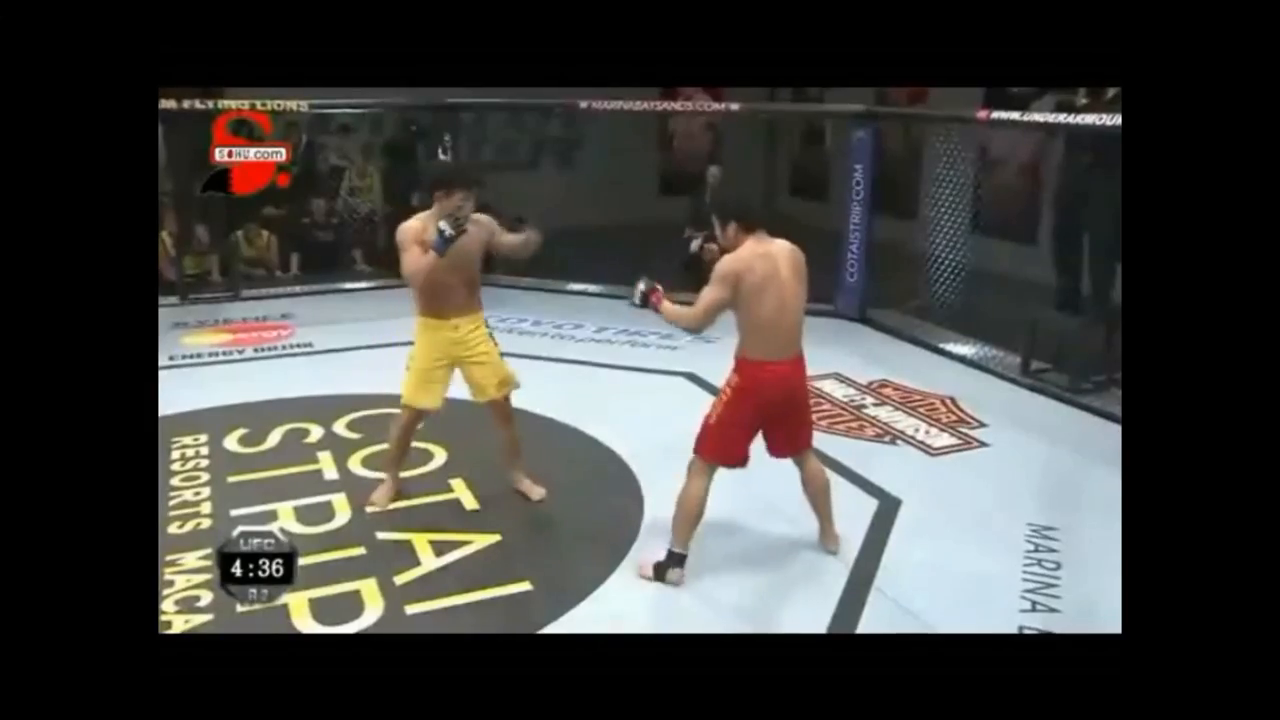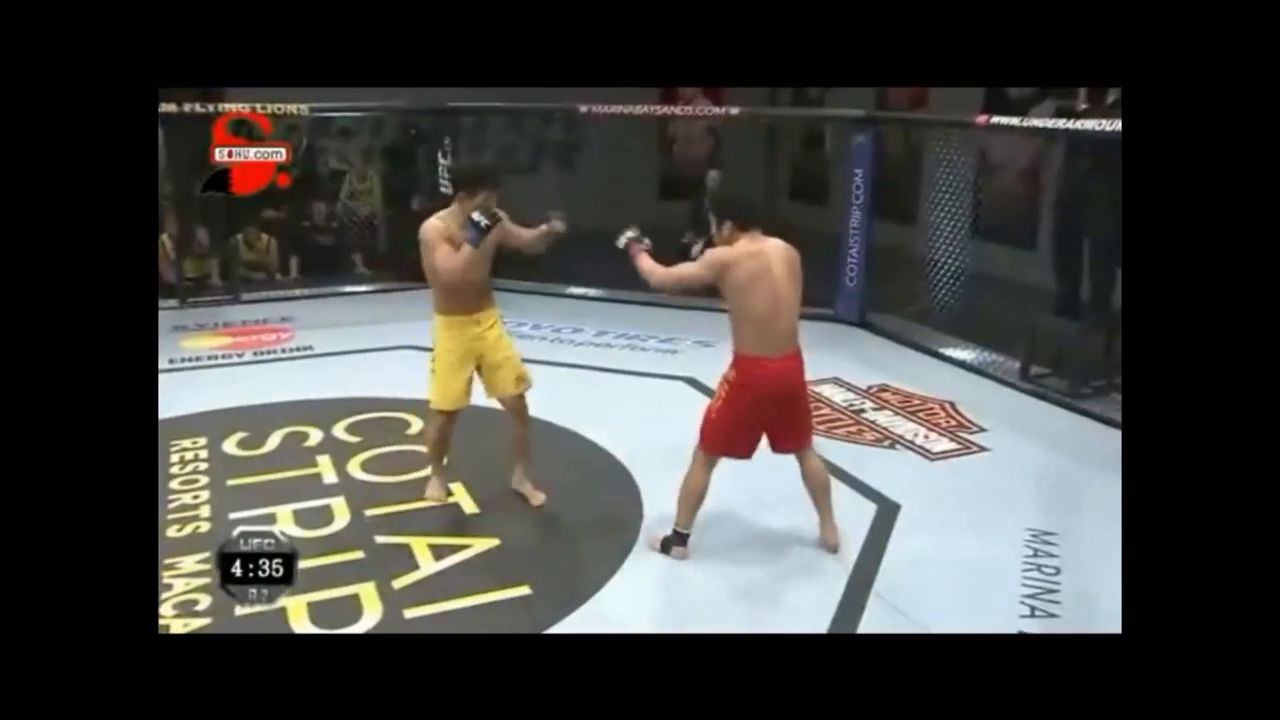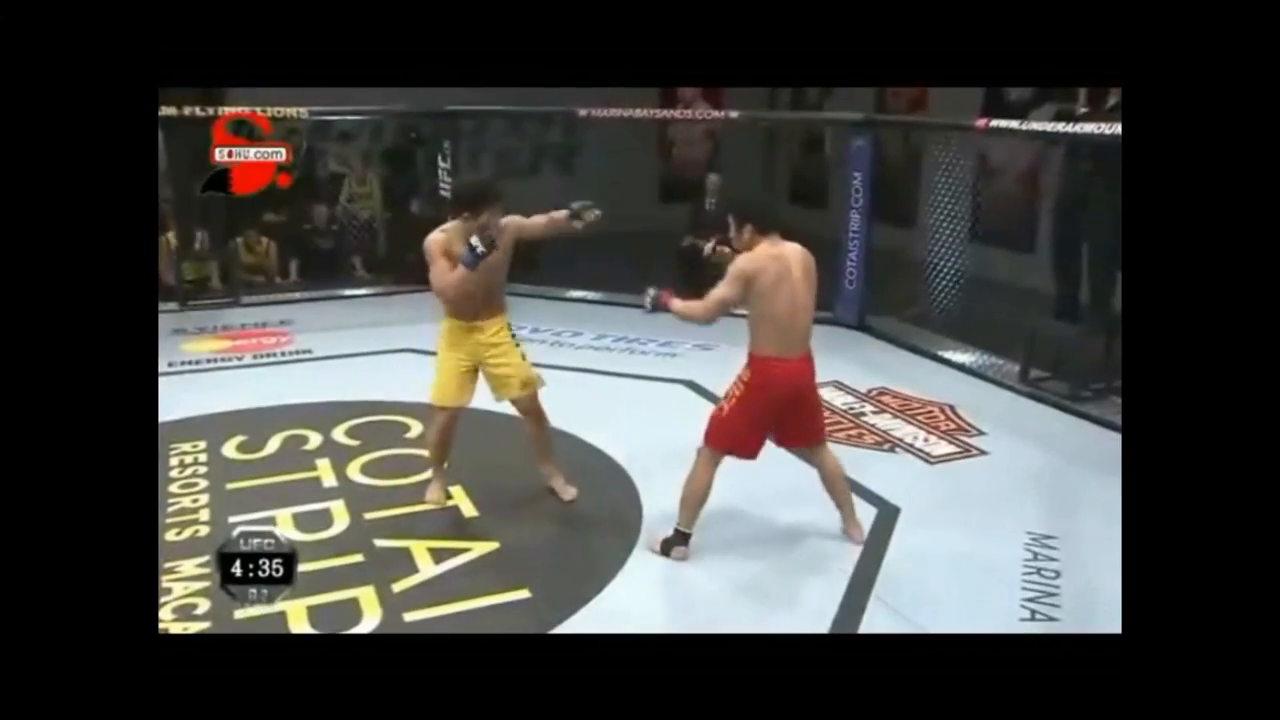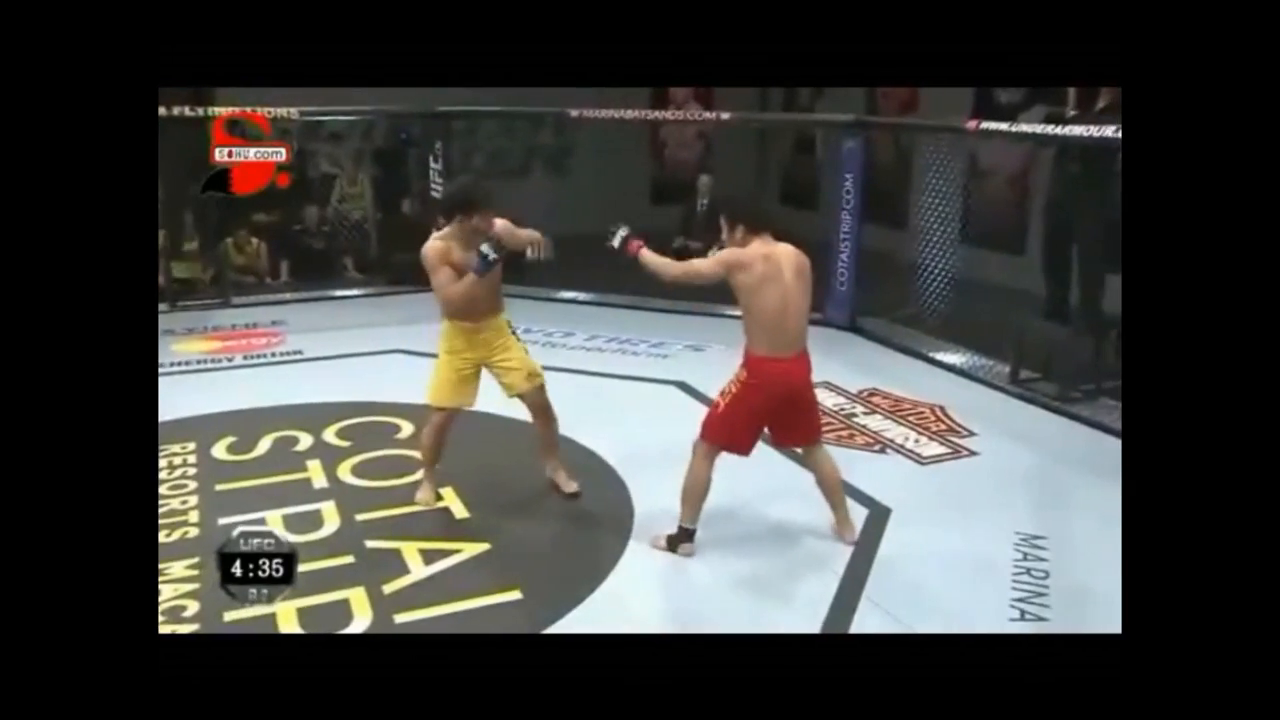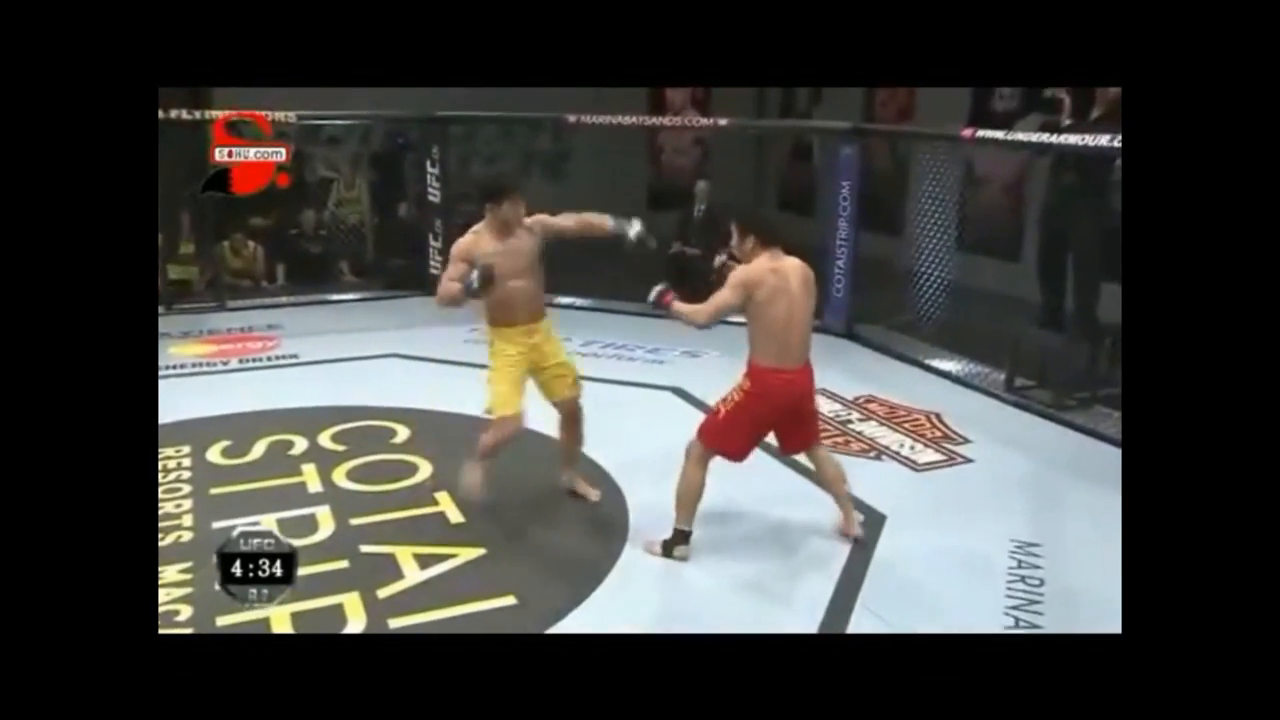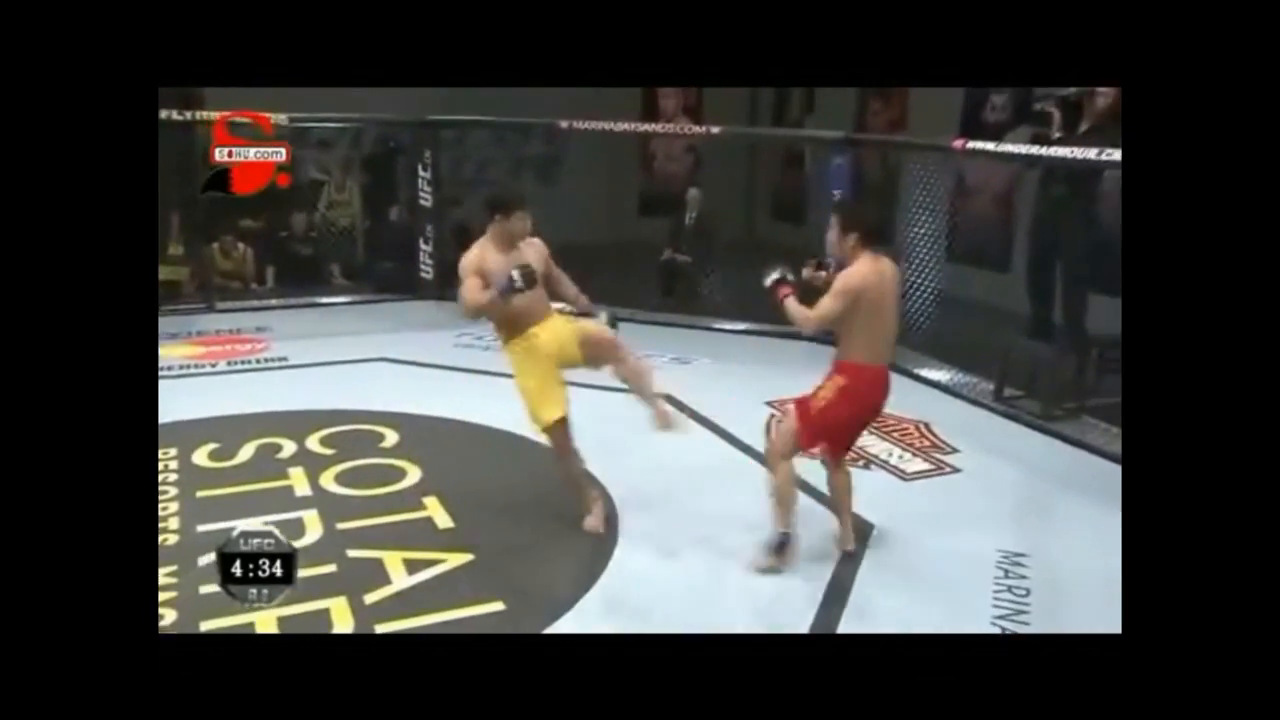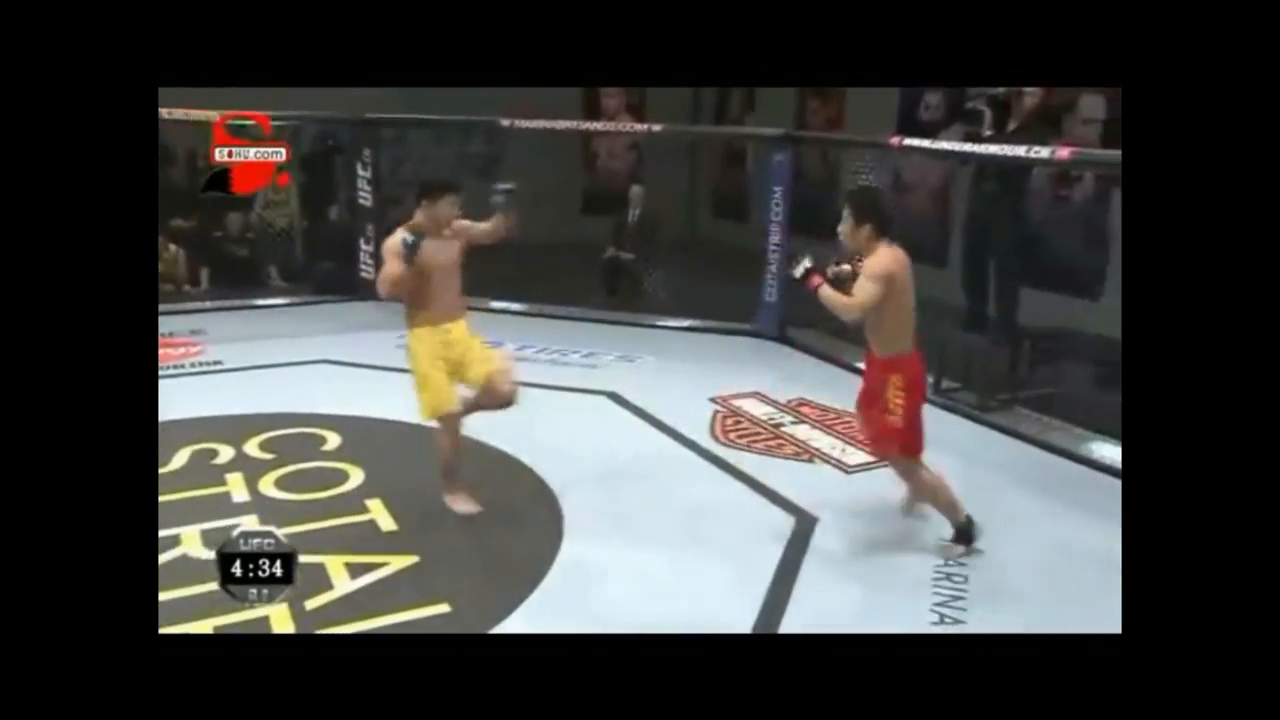
dt=0.3s
person 1, frame 1
left shoulder: (735, 263)
right shoulder: (793, 253)
left elbow: (693, 321)
left wrist: (656, 299)
left hip: (753, 377)
right hip: (792, 371)
left knee: (701, 467)
right knee: (804, 454)
left ankle: (674, 561)
right ankle: (829, 534)
person 1, frame 2
left shoulder: (726, 259)
right shoulder: (788, 253)
left elbow: (663, 280)
left wrist: (636, 249)
left hip: (750, 373)
right hip: (791, 368)
left knee: (705, 456)
right knee: (804, 451)
left ankle: (678, 539)
right ankle: (829, 529)
person 1, frame 3
left shoulder: (749, 263)
right shoulder: (803, 256)
left elbow: (705, 313)
left wrist: (666, 301)
left hip: (765, 373)
right hip: (801, 369)
left knee: (709, 454)
right knee: (817, 449)
left ankle: (679, 539)
right ankle: (852, 524)
person 1, frame 4
left shoulder: (738, 259)
right shoulder: (798, 258)
left elbow: (675, 271)
left wrist: (635, 246)
left hip: (761, 373)
right hip: (798, 369)
left knee: (704, 450)
right knee: (813, 448)
left ankle: (684, 535)
right ankle: (844, 524)
person 1, frame 5
left shoulder: (748, 274)
right shoulder: (803, 271)
left elbow: (703, 317)
left wrist: (669, 301)
left hip: (763, 383)
right hip: (800, 379)
left knee: (698, 452)
right knee: (814, 449)
left ankle: (679, 540)
right ankle: (851, 520)
person 1, frame 6
left shoulder: (853, 276)
right shoulder: (888, 268)
left elbow: (810, 324)
left wrist: (783, 291)
right wrist: (826, 283)
left hip: (852, 381)
right hip: (877, 381)
left knee: (778, 447)
right knee: (833, 454)
left ankle: (782, 539)
right ankle: (845, 533)
person 1, frame 7
left shoulder: (880, 264)
right shoulder: (890, 256)
left elbow: (852, 312)
left wrist: (815, 281)
right wrist: (851, 276)
left hip: (896, 370)
right hip: (889, 363)
left knee: (906, 461)
right knee: (871, 426)
left ankle: (963, 526)
right ankle: (917, 488)
person 2, frame 1
left shoulder: (481, 225)
right shoulder: (412, 230)
left elbow: (512, 246)
right elbow: (416, 279)
left wrist: (527, 240)
right wrist: (439, 245)
left hip: (473, 328)
right hip: (433, 331)
left knee: (502, 405)
right knee: (411, 413)
left ankle: (518, 475)
right ankle: (390, 481)
person 2, frame 2
left shoulder: (494, 222)
right shoulder: (434, 230)
left elbow: (529, 242)
right elbow: (455, 277)
left wrist: (548, 231)
right wrist: (476, 237)
left hip: (490, 324)
right hip: (453, 330)
left knee: (517, 406)
right knee: (446, 413)
left ankle: (521, 477)
right ankle: (437, 477)
person 2, frame 3
left shoulder: (508, 228)
right shoulder: (438, 241)
left elbow: (549, 224)
right elbow: (446, 294)
left wrist: (571, 216)
right wrist: (471, 259)
left hip: (496, 330)
right hip: (458, 334)
left knee: (531, 406)
right knee: (445, 415)
left ankle: (552, 473)
right ankle: (437, 478)
person 2, frame 4
left shoulder: (499, 230)
right shoulder: (436, 249)
left elbow: (538, 242)
right elbow: (451, 301)
left wrist: (538, 244)
right wrist: (480, 268)
left hip: (497, 330)
right hip: (460, 336)
left knee: (539, 401)
right knee: (442, 415)
left ankle: (554, 469)
right ankle: (427, 480)
person 2, frame 5
left shoulder: (534, 227)
right shoulder: (468, 247)
left elbow: (579, 222)
right elbow: (444, 296)
left wrist: (624, 226)
right wrist: (468, 287)
left hip: (541, 333)
right hip: (507, 343)
left knee: (572, 409)
right knee: (508, 425)
left ankle: (569, 474)
right ankle: (477, 464)
person 2, frame 6
left shoulder: (535, 247)
right shoulder: (473, 262)
left elbow: (561, 282)
right elbow: (470, 308)
left wrist: (590, 309)
right wrist: (505, 289)
left hip: (558, 330)
right hip: (524, 349)
left knee: (604, 340)
right knee: (558, 431)
left ankle: (653, 402)
right ankle: (591, 498)
person 2, frame 7
left shoulder: (457, 231)
right shoulder: (398, 243)
left elbow: (497, 231)
right elbow: (386, 290)
left wrist: (504, 209)
right wrist: (409, 254)
left hip: (461, 332)
right hip: (426, 340)
left knee: (503, 394)
right knee: (449, 422)
left ankle: (458, 410)
right ankle: (453, 490)
person 3, frame 1
right shoulder: (1089, 95)
right elbow: (1059, 113)
left wrist: (1084, 105)
right wrist: (1078, 101)
left hip: (1107, 176)
right hip: (1074, 168)
left knee: (1102, 243)
right knee: (1065, 234)
left ankle: (1100, 304)
right ankle: (1067, 298)
person 3, frame 2
right shoulder: (1091, 96)
right elbow: (1060, 119)
left wrist: (1084, 109)
right wrist: (1079, 104)
left hip: (1107, 181)
right hip: (1074, 173)
left knee: (1102, 247)
right knee: (1065, 240)
left ankle: (1099, 309)
right ankle: (1066, 304)
person 3, frame 3
right shoulder: (1091, 96)
right elbow: (1059, 123)
left wrist: (1083, 113)
right wrist: (1078, 108)
left hip: (1106, 187)
right hip: (1073, 179)
left knee: (1101, 253)
right knee: (1064, 246)
left ankle: (1099, 316)
right ankle: (1065, 308)
person 3, frame 4
left shoulder: (1116, 113)
right shoulder: (1082, 95)
left wrist: (1073, 114)
left hip: (1095, 191)
right hip: (1062, 184)
left knee: (1090, 258)
right knee: (1054, 251)
left ankle: (1090, 322)
right ankle: (1055, 314)
person 3, frame 5
left shoulder: (1116, 122)
right shoulder: (1076, 104)
left wrist: (1068, 123)
left hip: (1090, 204)
right hip: (1057, 195)
left knee: (1085, 269)
right knee: (1049, 263)
left ankle: (1084, 332)
right ankle: (1050, 323)
person 3, frame 6
left shoulder: (1110, 134)
right shoulder: (1064, 117)
left wrist: (1058, 136)
left hip: (1079, 216)
right hip: (1047, 207)
left knee: (1074, 283)
right knee: (1038, 276)
left ankle: (1073, 346)
right ankle: (1039, 336)
person 3, frame 7
left shoulder: (1037, 133)
right shoulder: (994, 116)
left wrist: (988, 134)
left hip: (1009, 212)
right hip: (979, 204)
left knee: (1006, 277)
right knee: (972, 270)
left ankle: (1005, 337)
right ankle: (973, 329)
